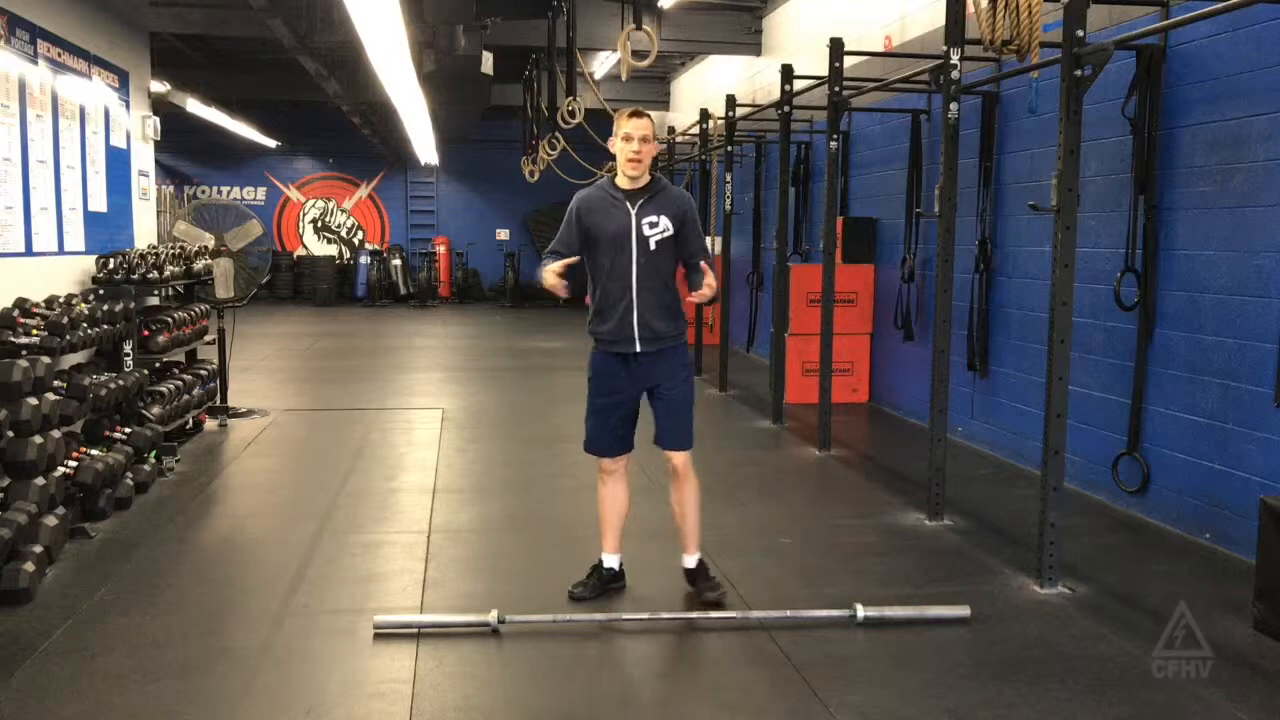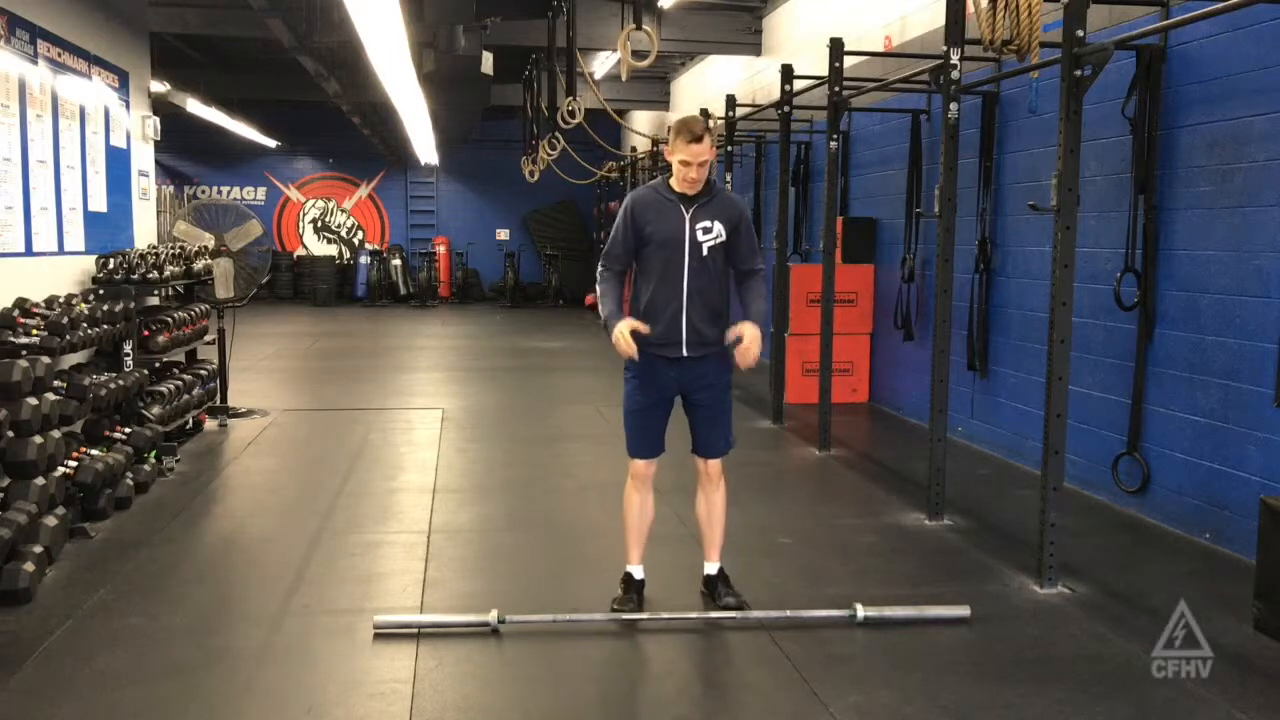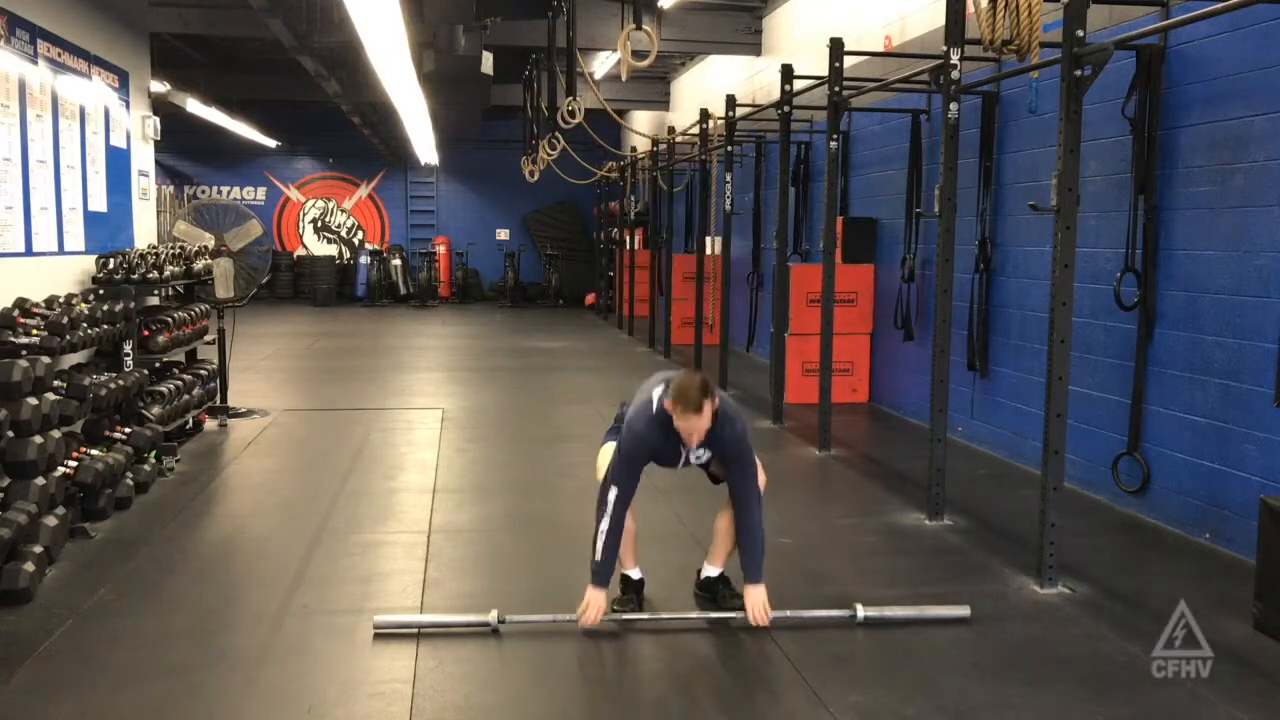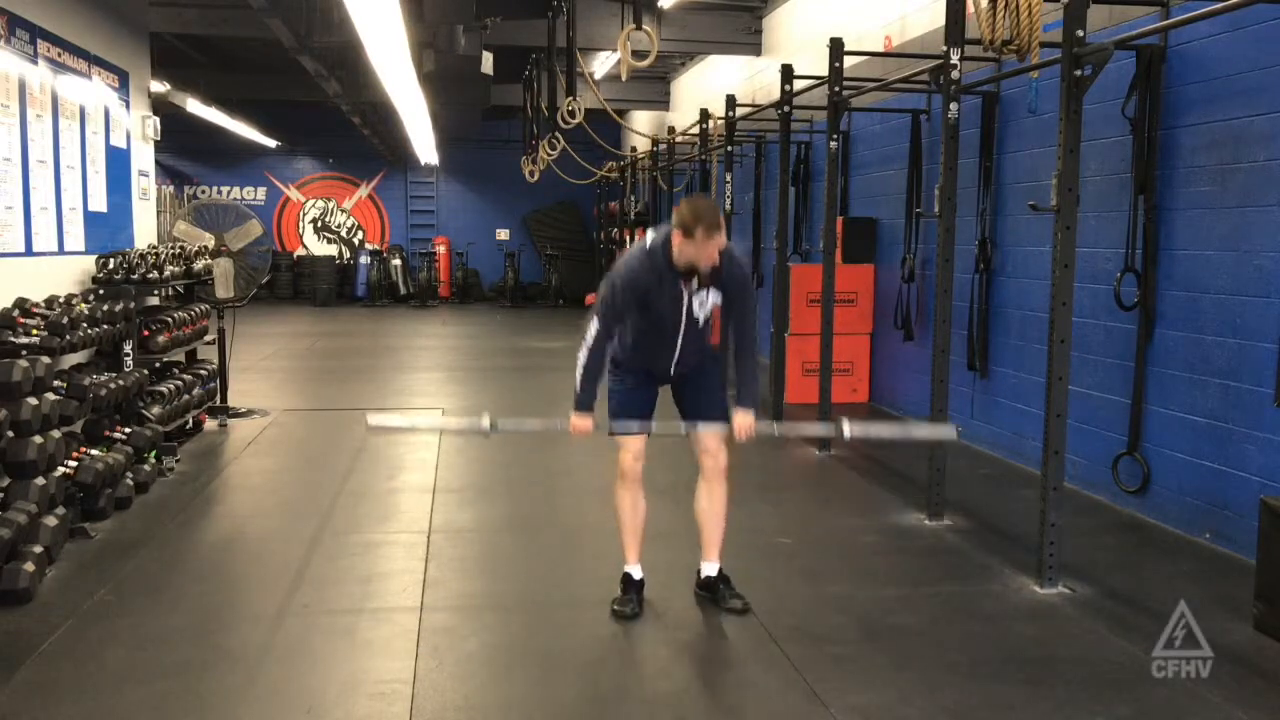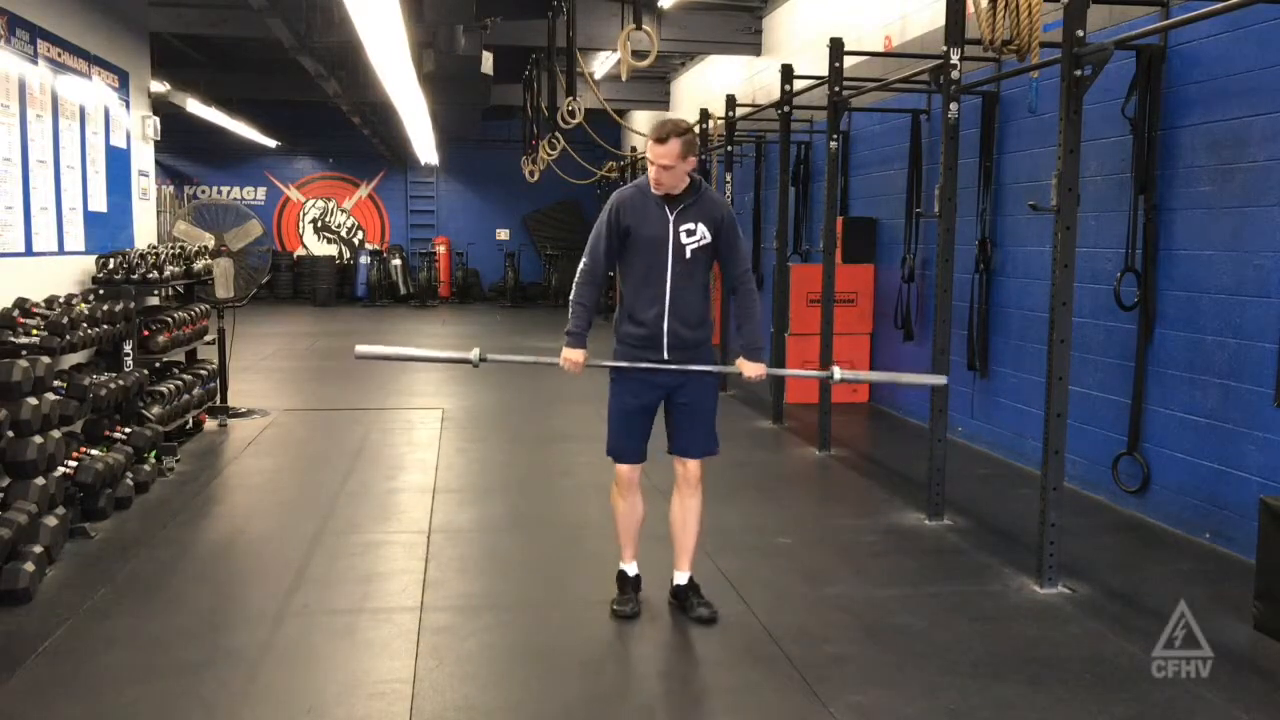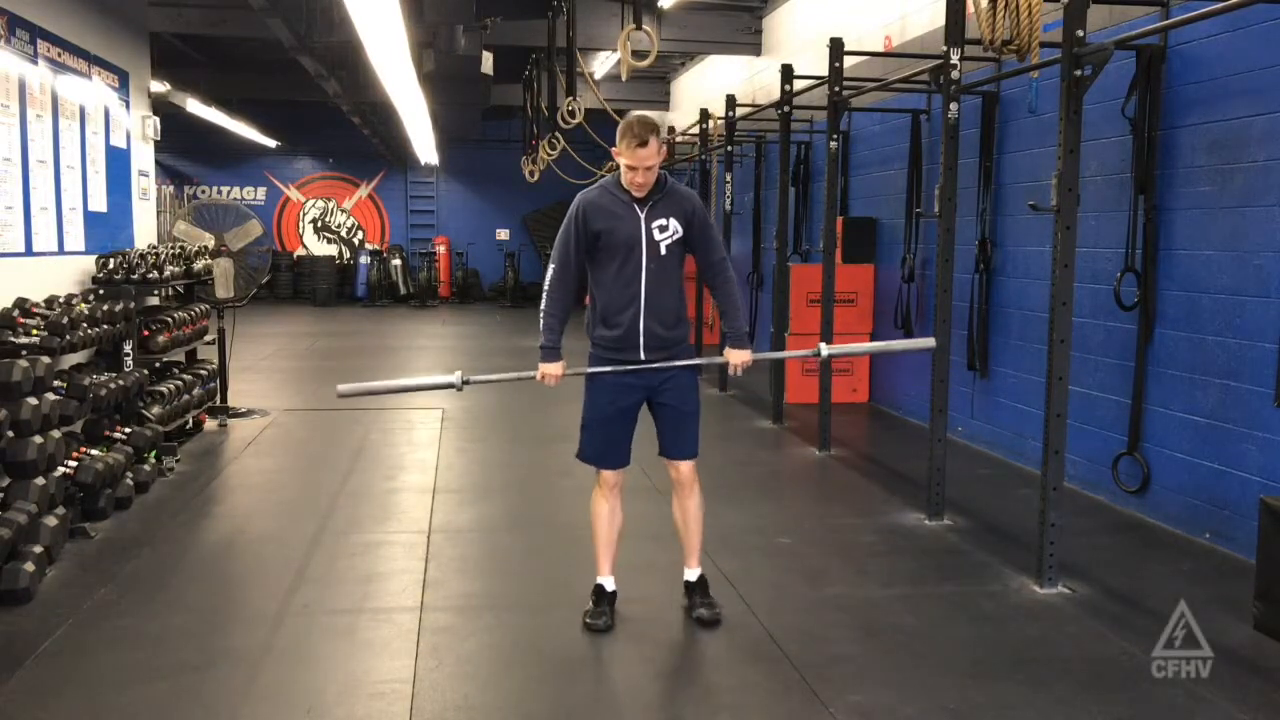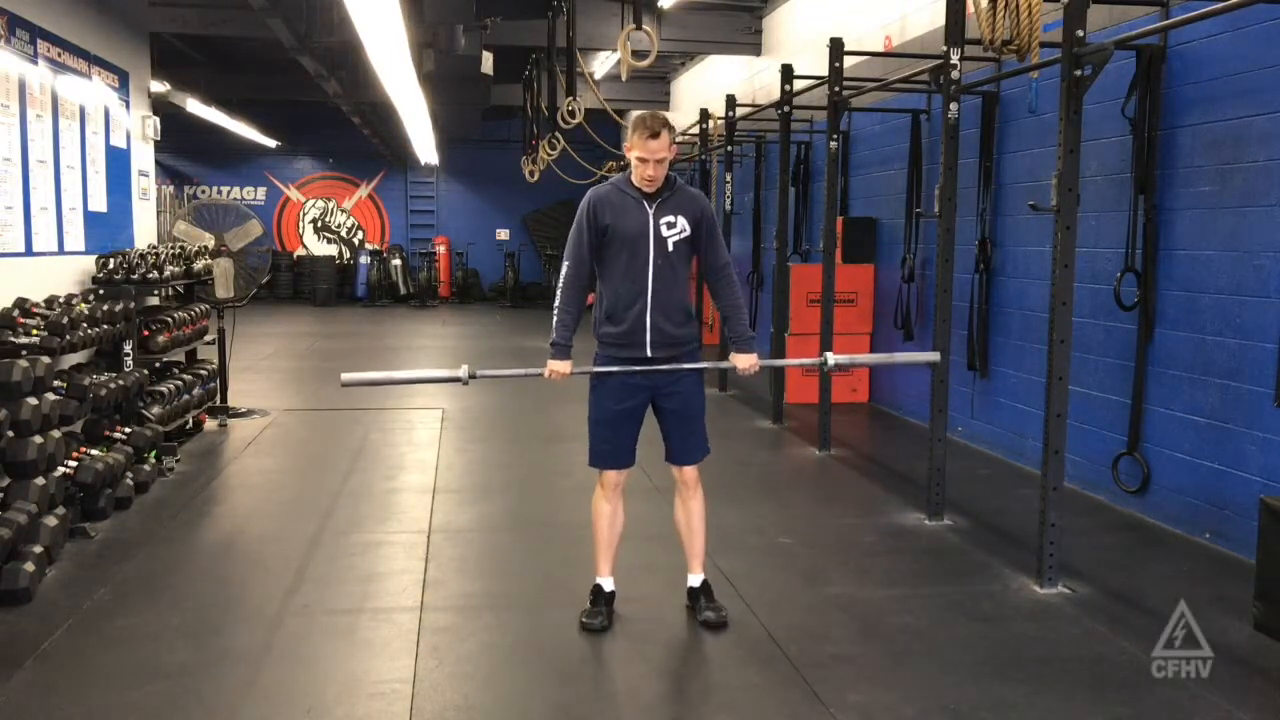
dt=0.7s
person 1, frame 1
left shoulder: (677, 202)
right shoulder: (588, 203)
left elbow: (696, 261)
right elbow: (554, 260)
left wrist: (706, 283)
right wrist: (551, 273)
left hip: (668, 351)
right hip: (611, 354)
left knee: (679, 463)
right knee: (610, 464)
left ankle: (694, 565)
right ankle: (609, 567)
person 1, frame 2
left shoulder: (731, 209)
right shoulder: (640, 204)
left elbow: (751, 273)
right elbow: (610, 269)
left wrist: (754, 320)
right wrist: (614, 318)
left hip: (710, 359)
right hip: (650, 359)
left knee: (712, 469)
right knee: (641, 471)
left ankle: (713, 573)
right ankle: (634, 575)
person 1, frame 3
left shoulder: (731, 425)
right shoulder: (641, 426)
left elbow: (747, 500)
right elbow: (614, 500)
left wrist: (754, 581)
right wrist: (598, 583)
left knee: (754, 483)
right knee: (609, 477)
left ankle: (710, 577)
right ankle: (631, 579)
person 1, frame 4
left shoulder: (731, 268)
right shoulder: (637, 266)
left elbow: (745, 335)
right elbow: (599, 331)
left wrist: (746, 403)
right wrist: (583, 406)
left hip: (697, 363)
right hip: (634, 365)
left knee: (715, 460)
right knee: (630, 465)
left ankle: (710, 575)
right ankle: (633, 576)
person 1, frame 5
left shoulder: (715, 211)
right shoulder: (625, 203)
left elbow: (741, 283)
right elbow: (591, 273)
left wrist: (751, 351)
right wrist: (576, 338)
left hip: (694, 362)
right hip: (634, 360)
left knee: (689, 473)
right knee: (625, 473)
left ankle: (683, 582)
right ankle: (628, 574)
person 1, frame 6
left shoulder: (684, 203)
right shoulder: (590, 205)
left elbow: (718, 271)
right elbow: (561, 280)
left wrist: (738, 338)
right wrist: (550, 351)
left hip: (674, 361)
right hip: (611, 362)
left knee: (684, 472)
right knee: (608, 478)
left ankle: (694, 579)
right ankle: (604, 588)
person 1, frame 7
left shoulder: (693, 204)
right shoulder: (600, 202)
left elbow: (721, 277)
right elbow: (573, 279)
left wrist: (742, 343)
right wrist: (560, 347)
left hip: (681, 362)
right hip: (617, 362)
left knee: (688, 474)
right knee: (610, 478)
left ankle: (697, 585)
right ankle: (603, 588)
